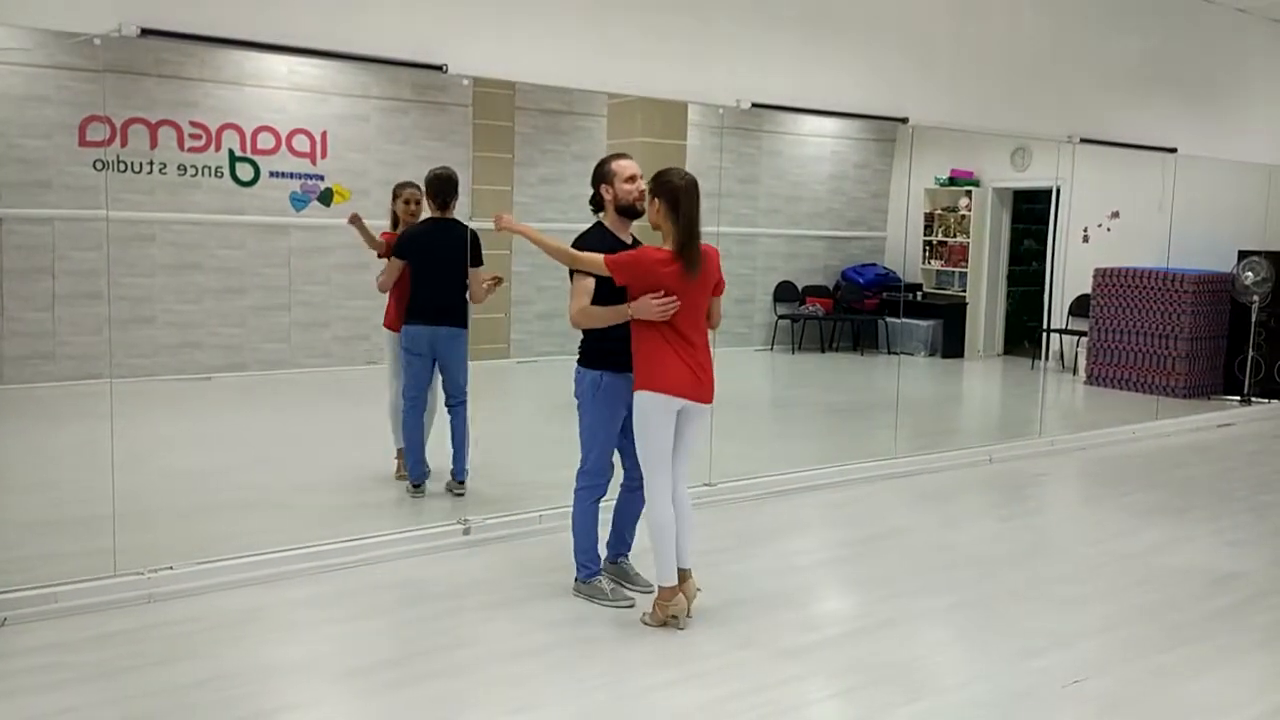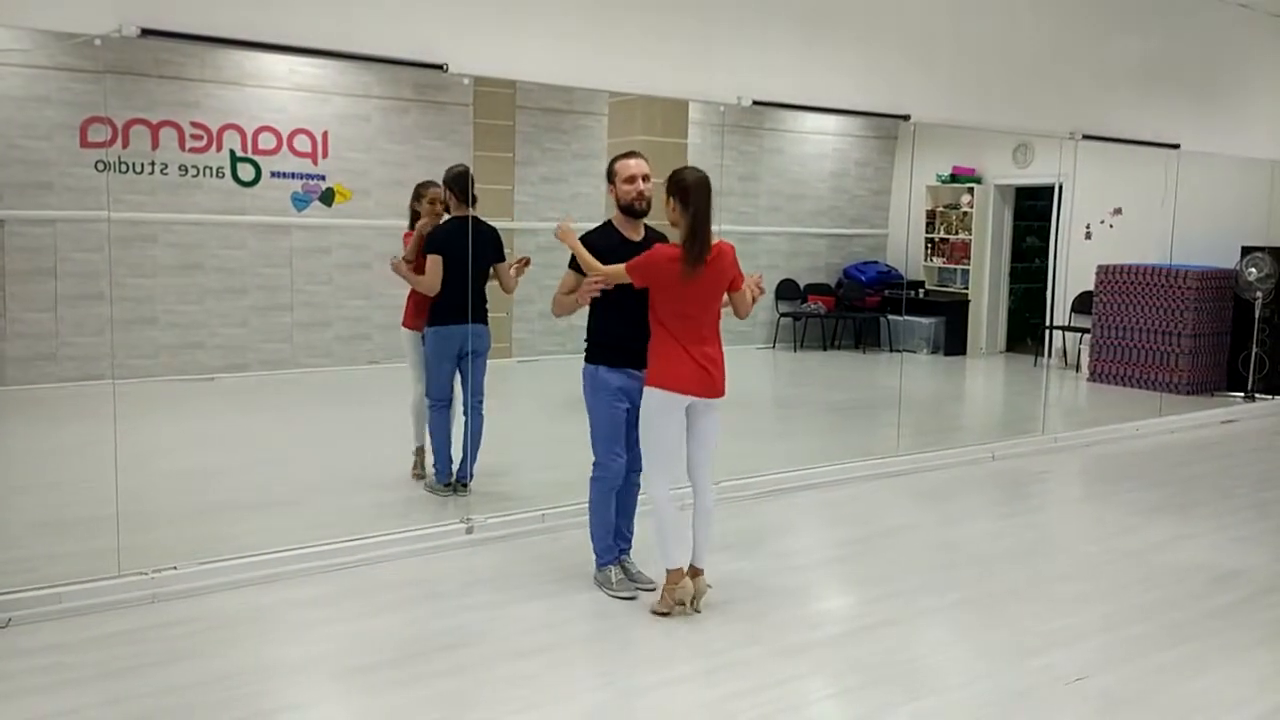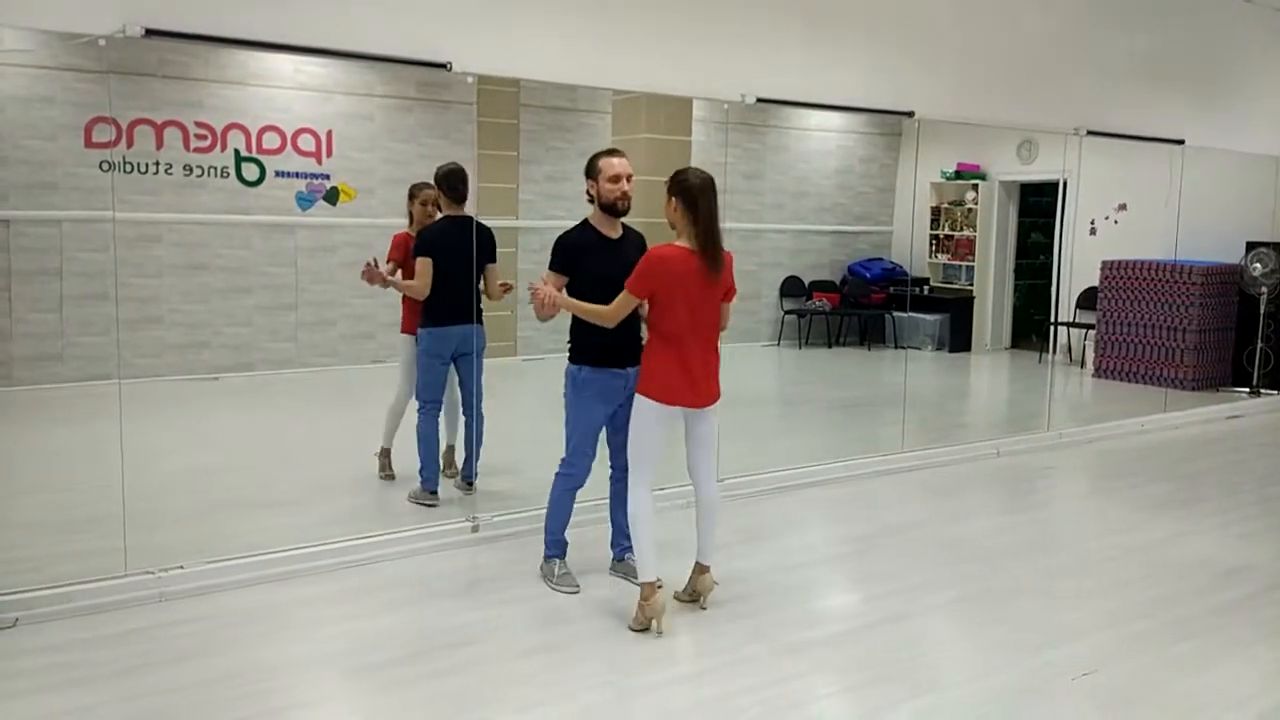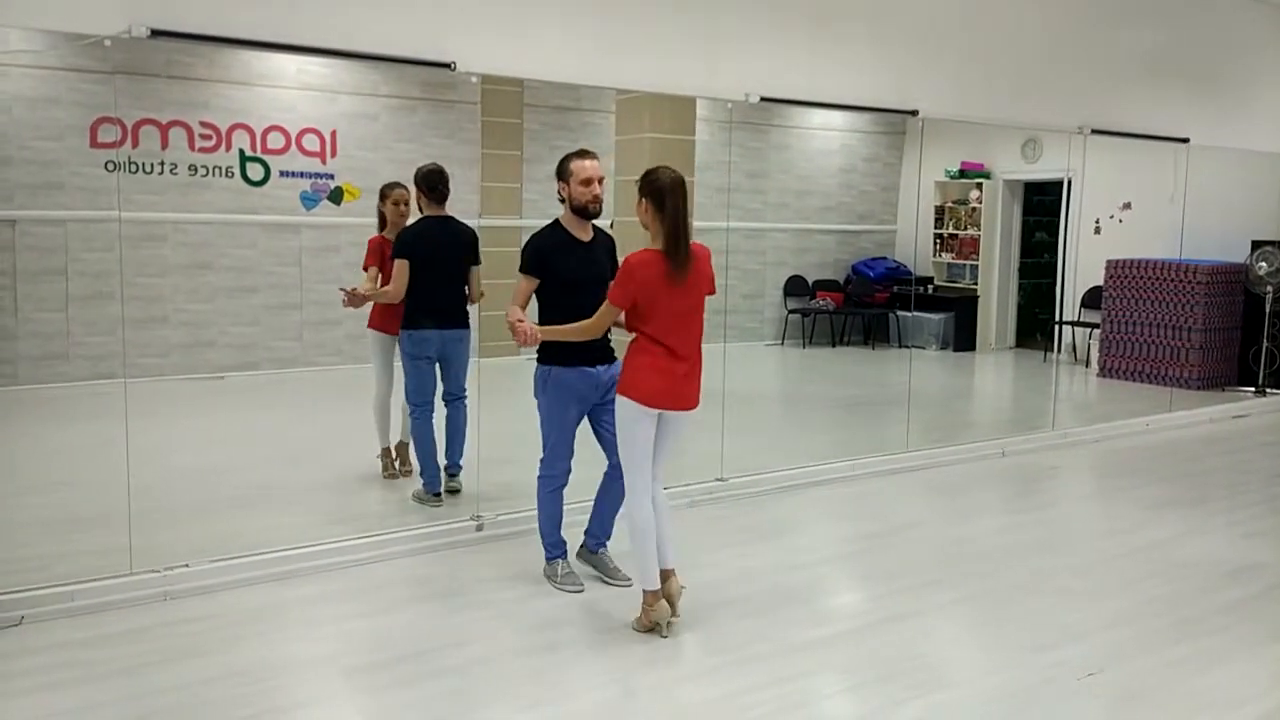
dt=0.7s
person 1, frame 1
left shoulder: (644, 261)
right shoulder: (710, 258)
left elbow: (571, 258)
left wrist: (519, 228)
left hip: (658, 386)
right hip: (699, 387)
left knee: (656, 486)
right knee: (676, 480)
left ankle: (668, 593)
right ankle: (683, 576)
person 1, frame 2
left shoulder: (659, 258)
right shoulder: (725, 254)
left elbow: (600, 274)
right elbow: (742, 311)
left wrist: (571, 240)
right wrist: (752, 289)
left hip: (667, 382)
right hip: (709, 381)
left knee: (658, 479)
right knee: (701, 477)
left ankle: (676, 577)
right ankle: (696, 574)
person 1, frame 3
left shoulder: (659, 259)
right shoulder: (722, 260)
left elbow: (610, 317)
left wrist: (558, 298)
left hip: (661, 387)
right hip: (705, 386)
left knee: (639, 484)
right knee: (704, 477)
left ankle: (650, 592)
right ankle: (702, 573)
person 1, frame 4
left shoulder: (637, 265)
right shoulder: (701, 258)
left elbow: (595, 328)
left wrist: (539, 332)
left hip: (642, 386)
right hip: (684, 389)
left knee: (637, 490)
right knee: (652, 483)
left ankle: (652, 600)
right ankle: (668, 575)
person 2, frame 1
left shoulder: (635, 246)
right shoulder: (590, 244)
right elbow: (579, 316)
left wrist: (670, 309)
right wrist: (632, 309)
left hip: (636, 375)
right hip: (600, 376)
left knee: (640, 473)
right knee: (595, 476)
left ankle: (617, 557)
right ankle: (587, 574)
person 2, frame 2
left shoulder: (661, 243)
right shoulder: (595, 242)
right elbow: (558, 305)
right wrist: (581, 297)
left hip: (648, 372)
right hip: (606, 372)
left knee: (633, 469)
right knee: (610, 467)
left ankle: (622, 555)
right ankle: (605, 562)
person 2, frame 3
left shoulder: (637, 242)
right shoulder: (572, 243)
right elbow: (544, 312)
right wrist: (545, 303)
left hip: (634, 372)
right hip: (590, 374)
left knee: (627, 468)
right knee: (576, 467)
left ankle: (623, 555)
right ankle: (553, 557)
person 2, frame 4
left shoulder: (606, 243)
right shoulder: (543, 244)
right elbow: (517, 307)
right wrist: (520, 324)
left hip: (607, 369)
right hip: (560, 374)
left knee: (627, 461)
right knee: (556, 469)
left ankle: (594, 546)
right ankle: (555, 558)
person 3, frame 1
left shoulder: (411, 235)
right shoulder: (468, 237)
left elbow: (384, 284)
right elbow: (475, 295)
left wrist: (381, 277)
right wrist: (490, 286)
left hip: (416, 329)
right hip: (453, 331)
left knee: (414, 404)
right knee: (456, 404)
left ankle: (416, 479)
right ankle: (458, 477)
person 3, frame 2
left shoulder: (438, 234)
right shoulder: (490, 234)
left elbow: (432, 286)
right elbow: (507, 286)
left wrist: (404, 273)
right wrist: (517, 271)
left hip: (442, 329)
right hip: (477, 329)
left knee: (439, 403)
right knee: (473, 405)
left ankle: (443, 477)
right ankle: (464, 478)
person 3, frame 3
left shoulder: (428, 235)
right shoulder: (484, 233)
left elbow: (421, 289)
right elbow: (493, 291)
left wrist: (388, 280)
right wrist: (503, 290)
left hip: (435, 331)
right hip: (471, 330)
left knee: (429, 407)
right knee: (472, 405)
left ankle: (428, 487)
right ankle: (468, 476)
person 3, frame 4
left shoulder: (409, 236)
right shoulder: (467, 235)
left elbow: (396, 293)
right elbow: (475, 294)
left wrist: (365, 296)
right wrist: (472, 297)
left hip: (419, 333)
right hip: (457, 331)
left knee: (422, 409)
right knee: (456, 399)
left ankle: (432, 487)
right ankle: (453, 472)
person 4, frame 1
right shoulder: (389, 239)
right elbow: (376, 246)
right wrist: (360, 226)
right hip: (398, 324)
left knee: (430, 391)
right knee: (398, 391)
right ankle: (402, 453)
person 4, frame 2
right shoulder: (412, 237)
right elbow: (409, 258)
right wrist: (419, 232)
right hip: (417, 321)
right knee: (421, 389)
right ankle: (419, 451)
person 4, frame 3
right shoulder: (402, 240)
right elbow: (389, 274)
right hip: (414, 324)
left knee: (450, 389)
right knee: (405, 391)
left ankle: (449, 451)
right ankle: (384, 451)
person 4, frame 4
right shoulder: (377, 244)
right elbow: (372, 280)
right wrist: (360, 295)
right hip: (383, 323)
right knee: (383, 388)
left ankle: (404, 444)
right ankle: (386, 450)
